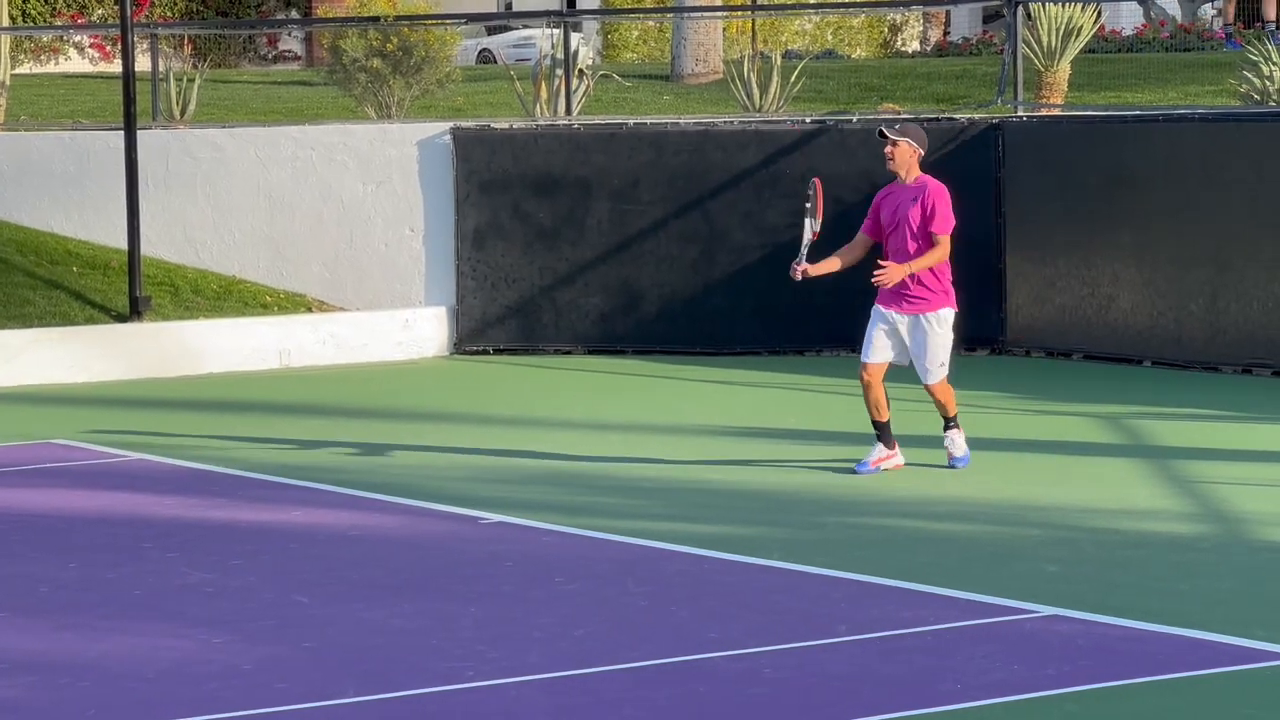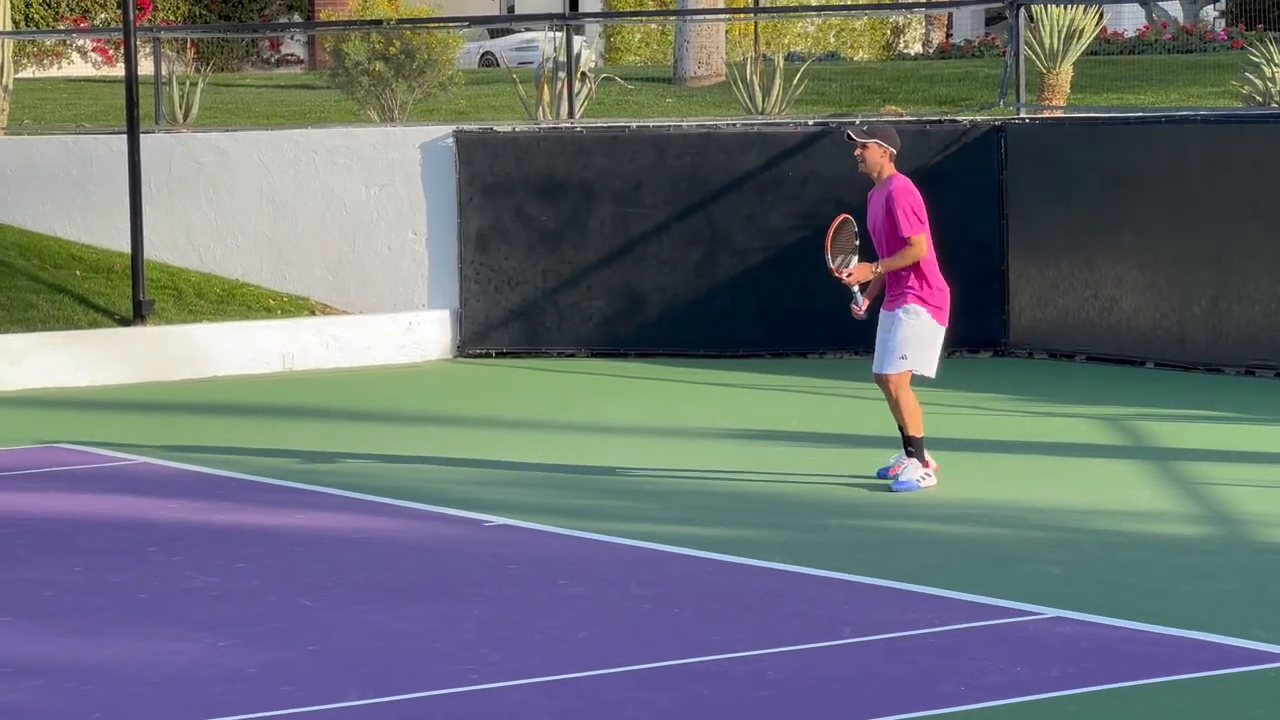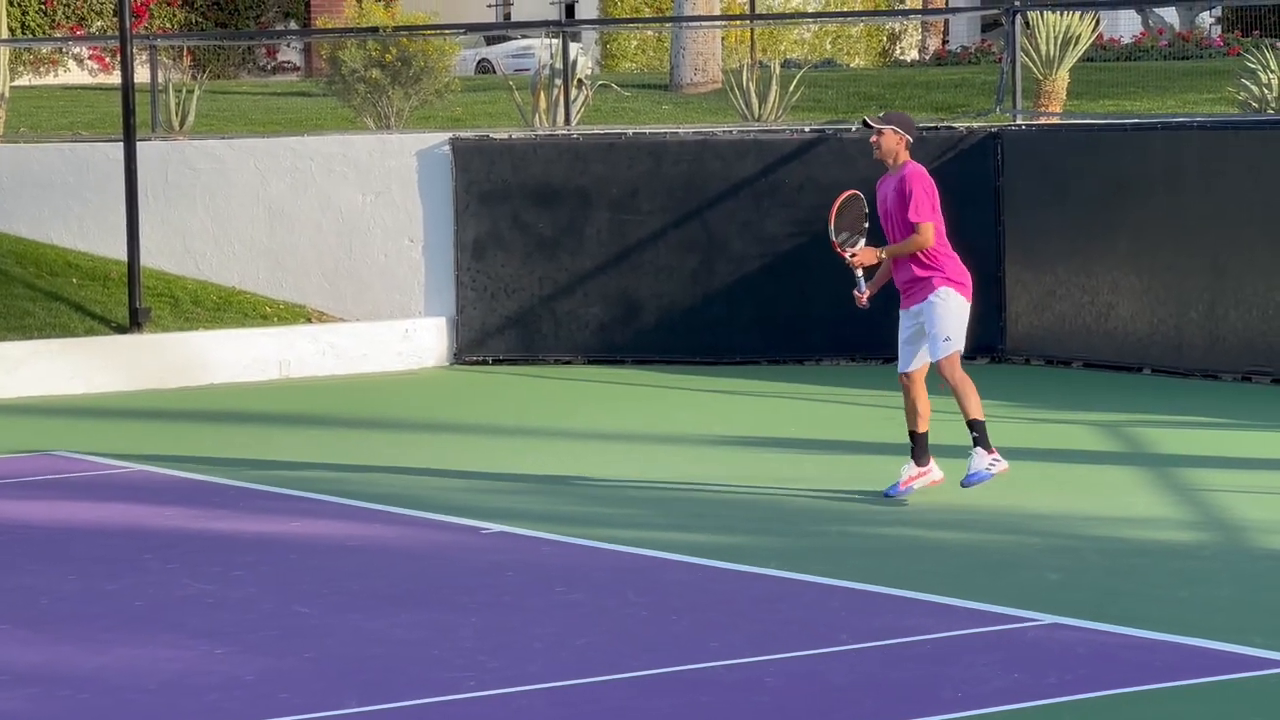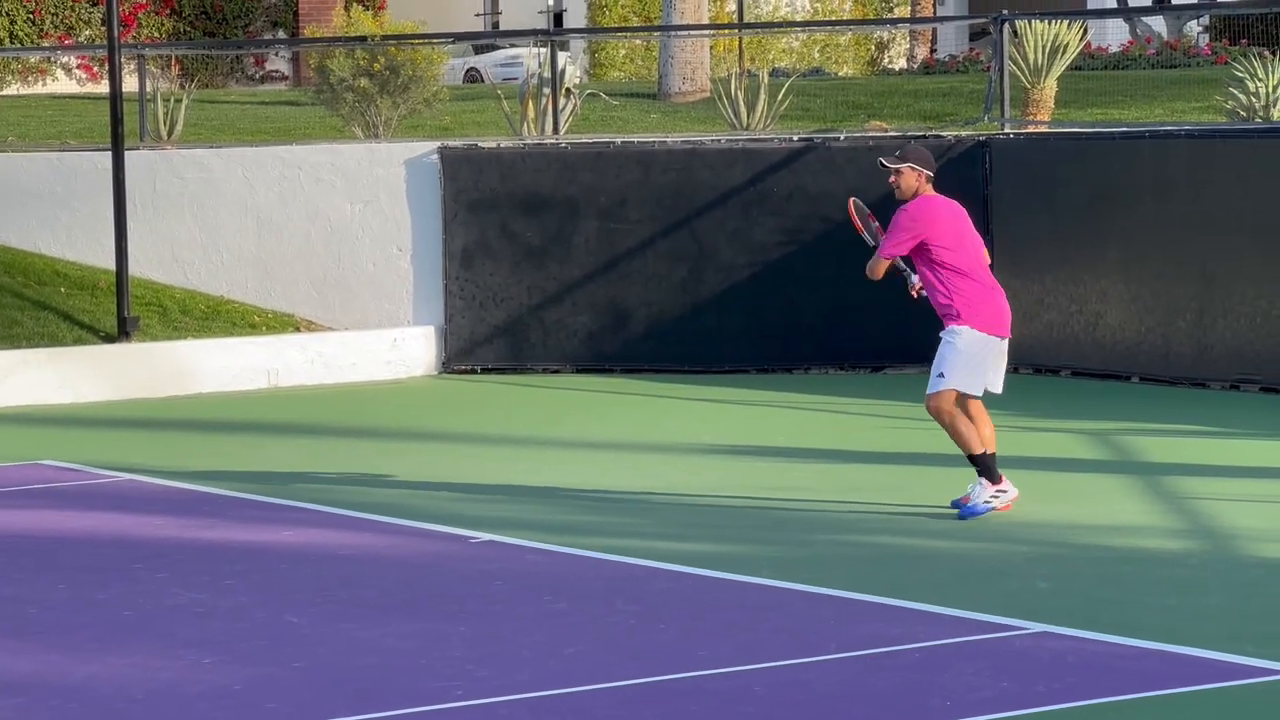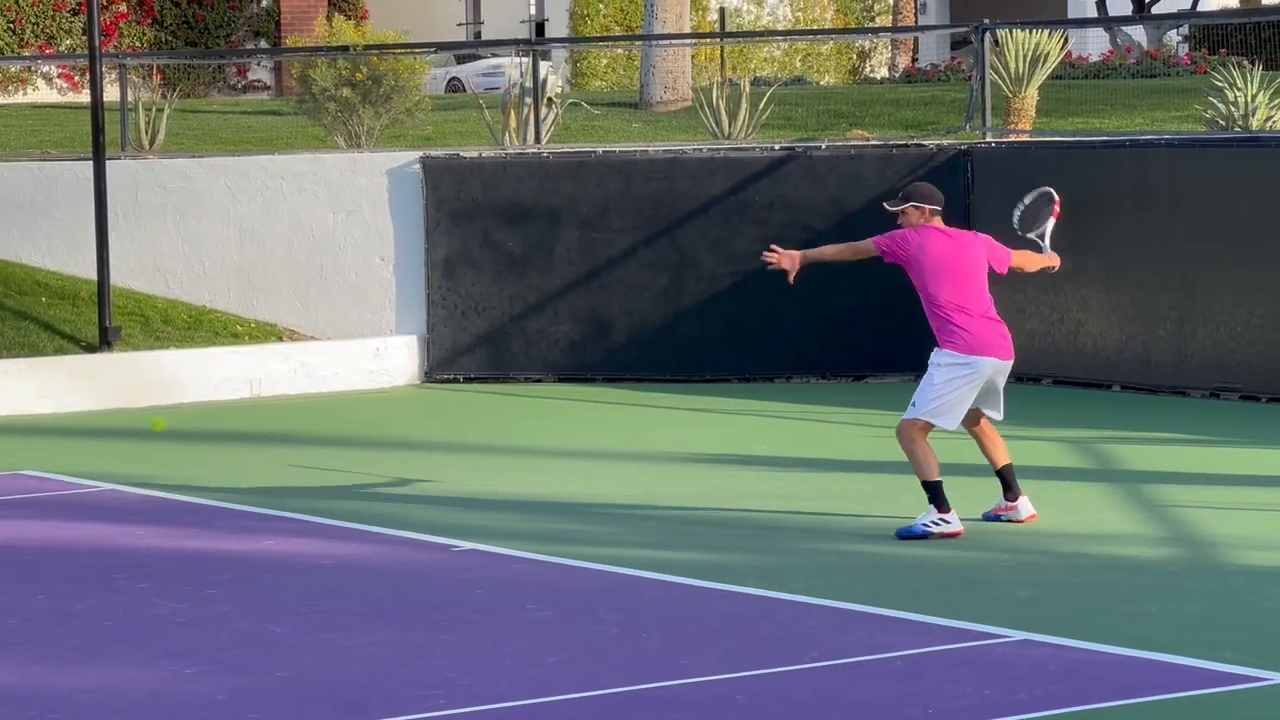
dt=0.5s
person 1, frame 1
left shoulder: (934, 191)
right shoulder: (884, 196)
left elbow: (943, 249)
right elbow: (857, 248)
left wrist: (904, 269)
right wrist: (814, 269)
left hip: (931, 305)
right hip: (889, 304)
left knee: (934, 384)
right knee: (868, 374)
left ankle: (953, 431)
right ankle: (887, 447)
person 1, frame 2
left shoulder: (900, 191)
right shoulder: (876, 195)
left elbow: (920, 249)
left wrist: (873, 269)
right wrist: (868, 295)
left hip: (919, 300)
right hip: (895, 300)
left knee: (897, 380)
right knee: (884, 378)
left ankle: (921, 465)
right ankle: (912, 451)
person 1, frame 3
left shoulder: (913, 177)
right shoulder: (884, 184)
left elbow: (925, 238)
left wrist: (877, 253)
right wrist: (872, 286)
left hip: (942, 286)
right hip: (912, 293)
left knee: (949, 366)
right knee: (910, 378)
left ankle: (985, 452)
right ankle: (921, 465)
person 1, frame 4
left shoulder: (910, 213)
right shoulder: (952, 209)
left elbow: (874, 271)
left wrist: (879, 254)
left hip: (970, 321)
right hip: (997, 314)
left knee: (940, 403)
right knee: (968, 401)
left ankle: (994, 482)
right ankle: (989, 483)
person 1, frame 5
left shoulder: (910, 240)
right shoulder: (978, 242)
left elbow: (852, 249)
right elbow: (1023, 261)
left wrist: (800, 257)
right wrist: (1049, 259)
left hip: (962, 353)
right hip: (1001, 350)
left knee: (910, 431)
right knee: (975, 420)
left ankle: (942, 513)
right ankle: (1016, 500)
